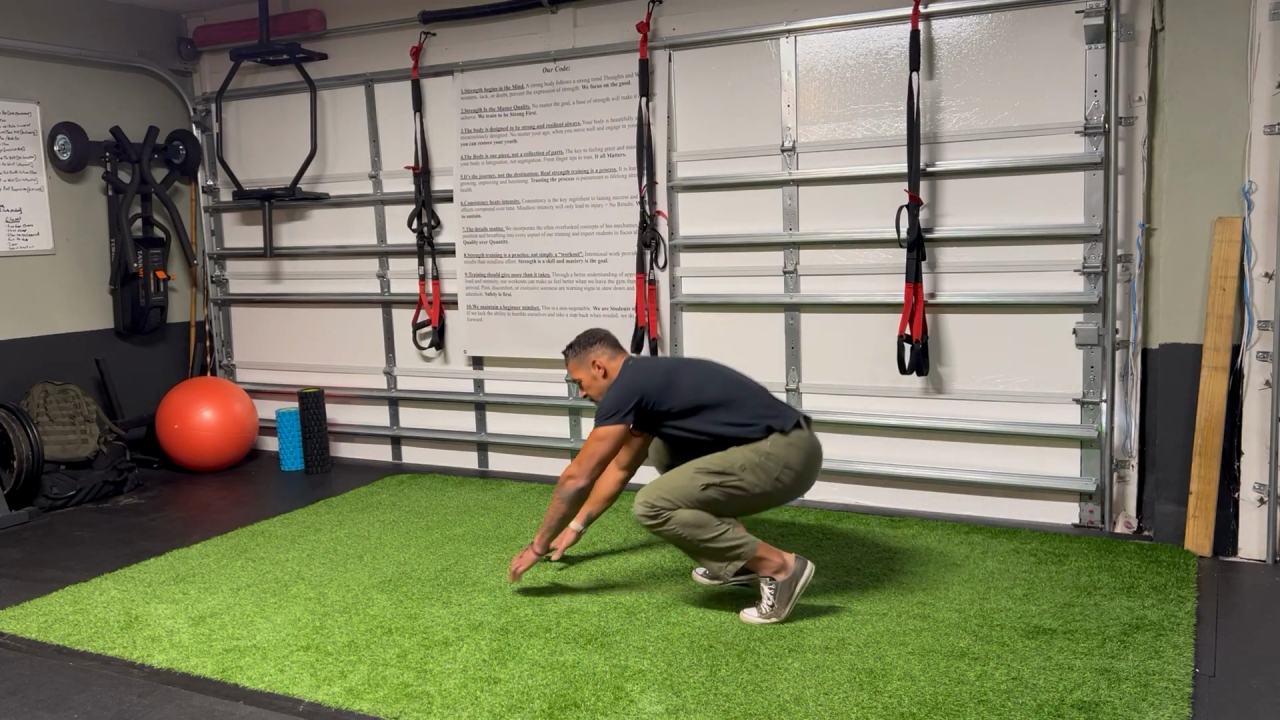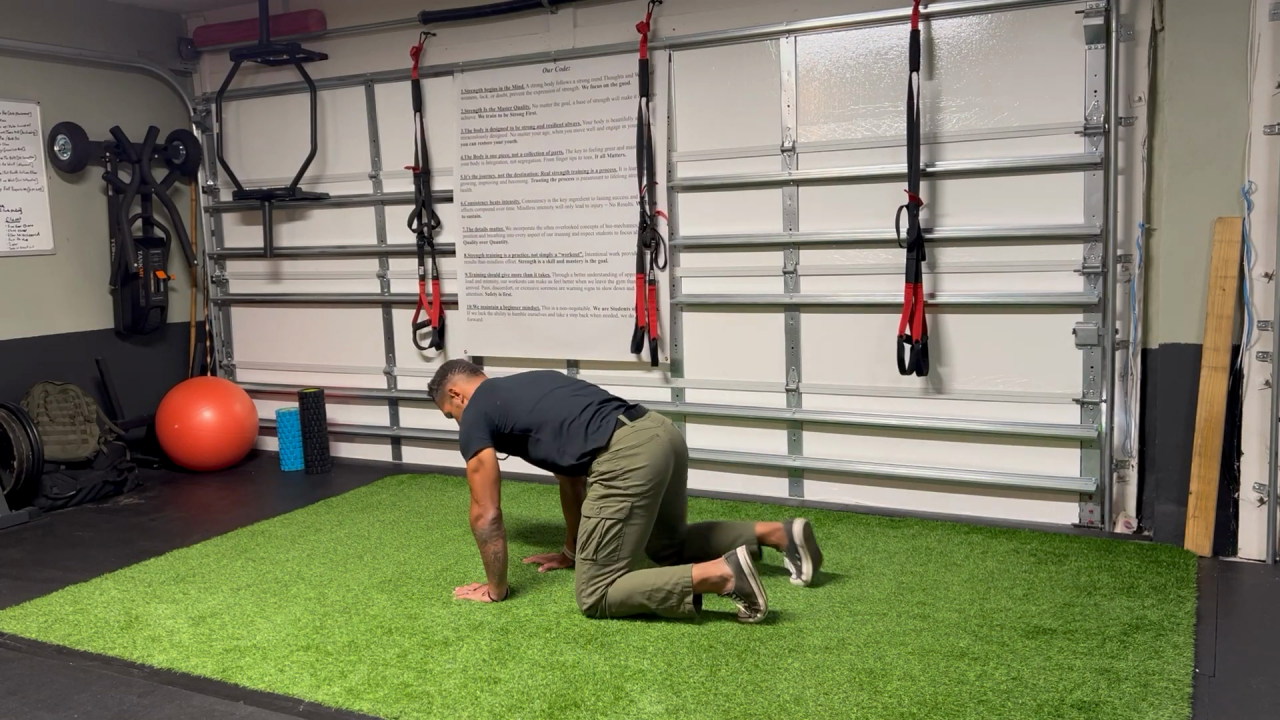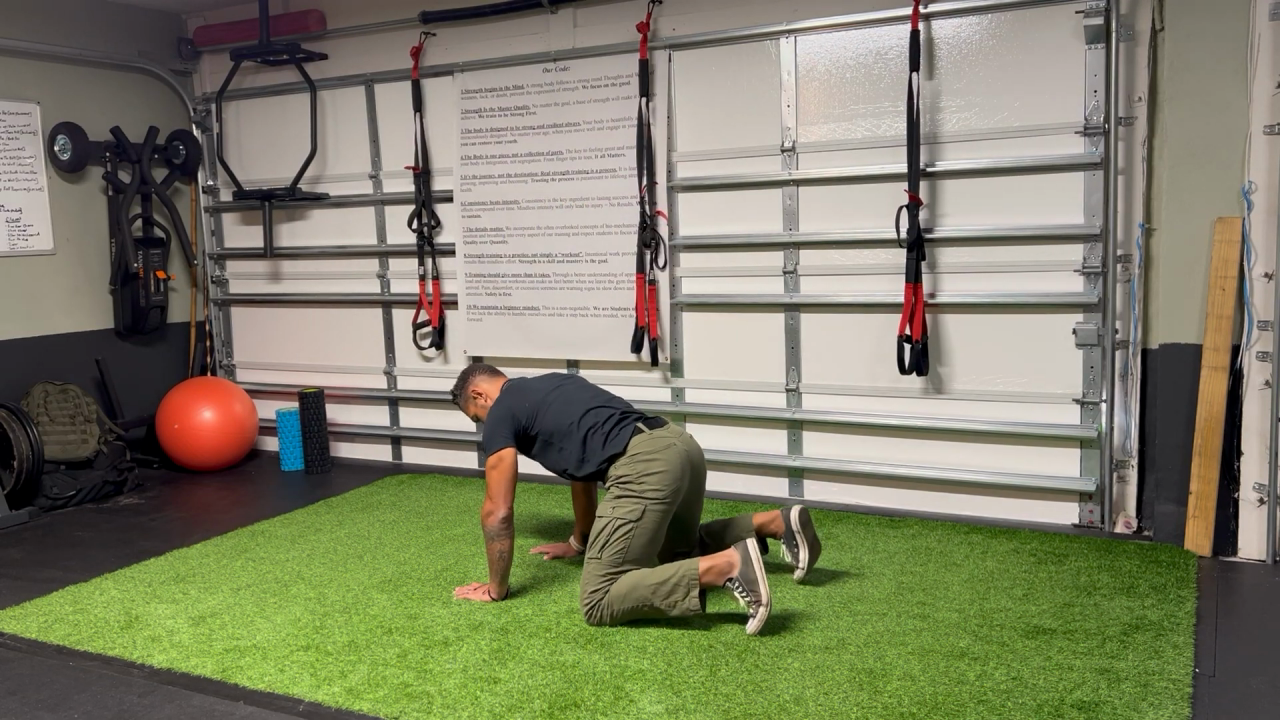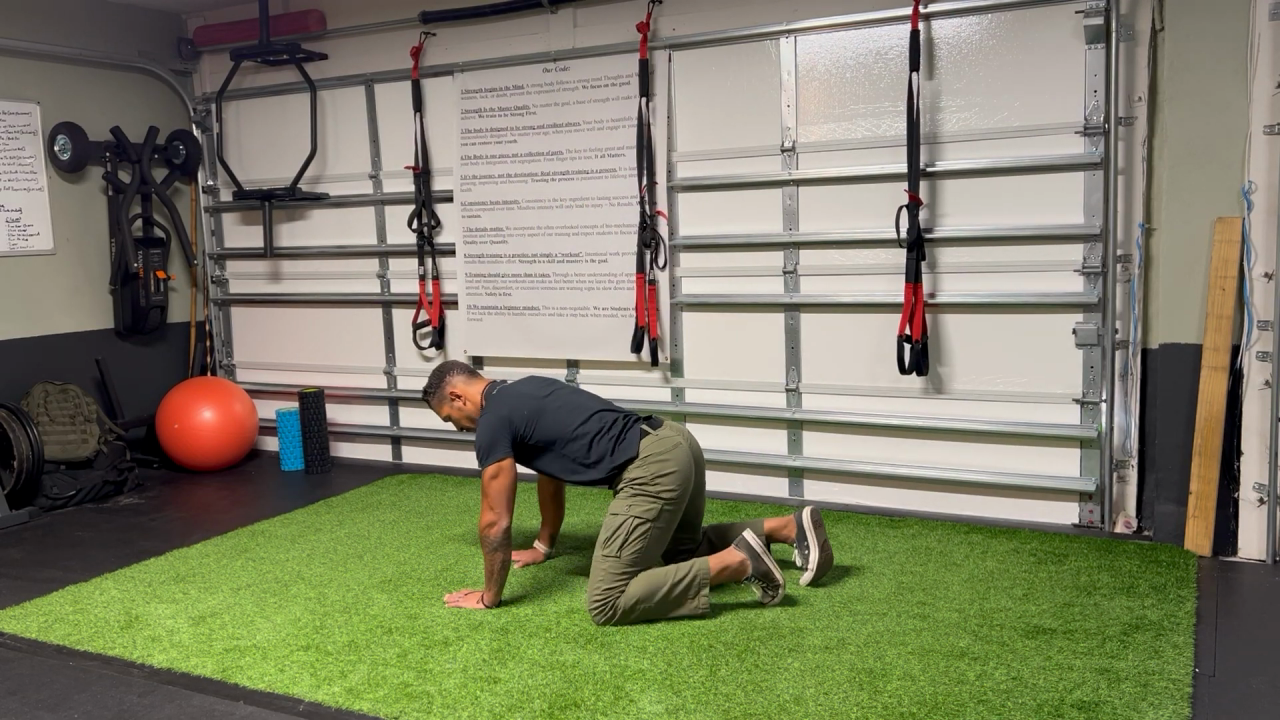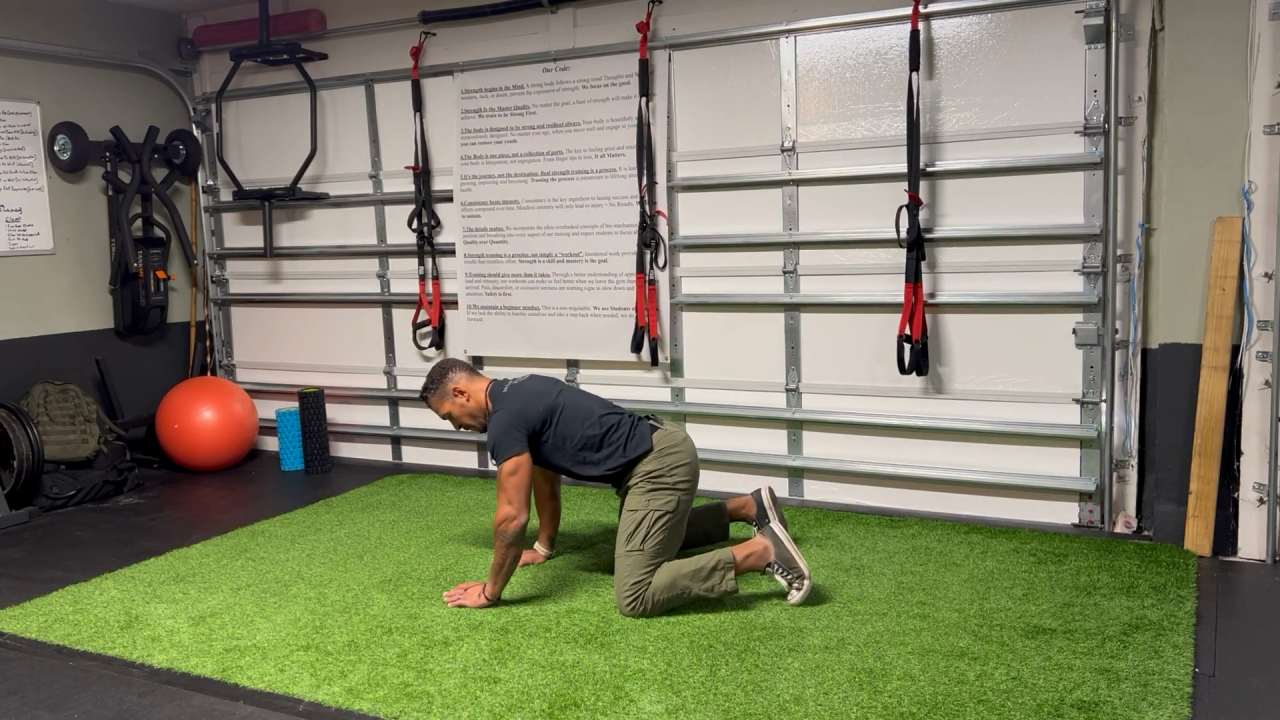
dt=1s
person 1, frame 1
left shoulder: (626, 388)
right shoulder: (645, 382)
left elbow: (578, 477)
right elbow: (621, 467)
left wrist: (539, 545)
right wrist: (574, 528)
left hip: (783, 454)
right hip: (781, 442)
left knee: (654, 505)
right knee: (665, 453)
left ankle: (779, 567)
right ankle: (740, 559)
person 1, frame 2
left shoulder: (475, 415)
right shoulder: (530, 385)
left elbow: (486, 514)
right elbow: (571, 476)
left wrist: (496, 588)
right wrist: (572, 552)
left hip: (629, 457)
right hip: (662, 433)
left knee: (596, 598)
right knee: (668, 548)
left ankle: (720, 575)
right ankle: (780, 534)
person 1, frame 3
left shoulder: (502, 413)
right shoulder: (552, 386)
left elbow: (498, 511)
right elbow: (583, 469)
left wrist: (497, 587)
right wrist: (578, 542)
left hip: (645, 467)
right hip: (679, 445)
left knee: (599, 603)
right knee: (680, 548)
left ankle: (726, 566)
right ankle: (777, 522)
person 1, frame 4
left shoulder: (494, 423)
right shoulder: (524, 392)
left elbow: (496, 522)
right elbow: (553, 473)
left wrist: (490, 596)
right wrist: (542, 547)
left hip: (653, 469)
right hip: (676, 443)
left knee: (606, 603)
right knee: (685, 548)
left ankle: (735, 563)
right ankle: (789, 527)
person 1, frame 5
left shoulder: (506, 418)
right shoulder: (519, 394)
left elbow: (512, 516)
right elbow: (546, 478)
left wrist: (490, 591)
right wrist: (543, 547)
left hip: (659, 465)
right hip: (663, 447)
left knee: (637, 596)
right knee: (659, 534)
left ankle: (761, 552)
right ankle: (749, 506)
